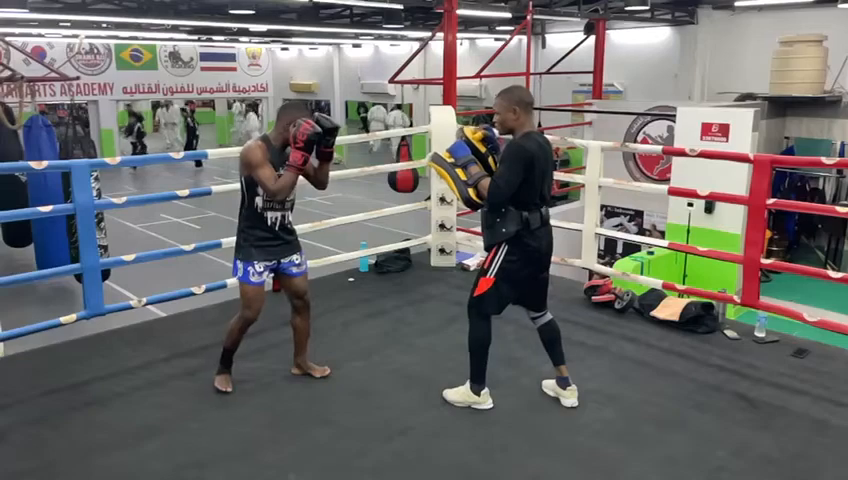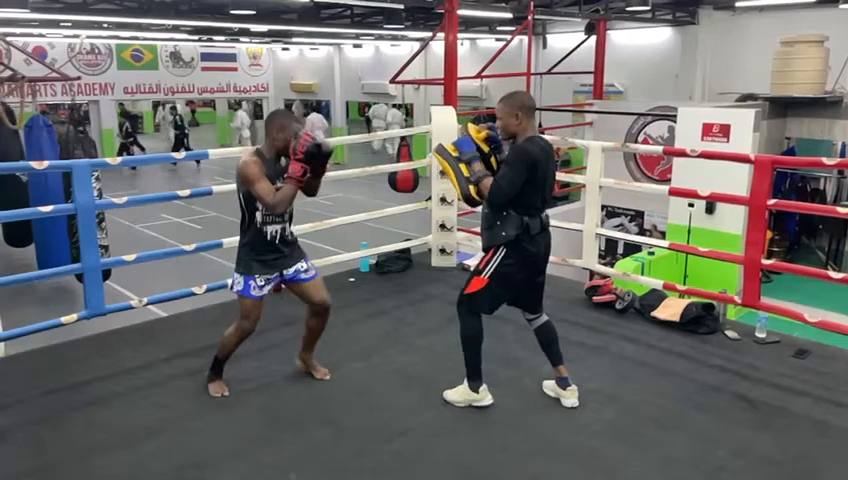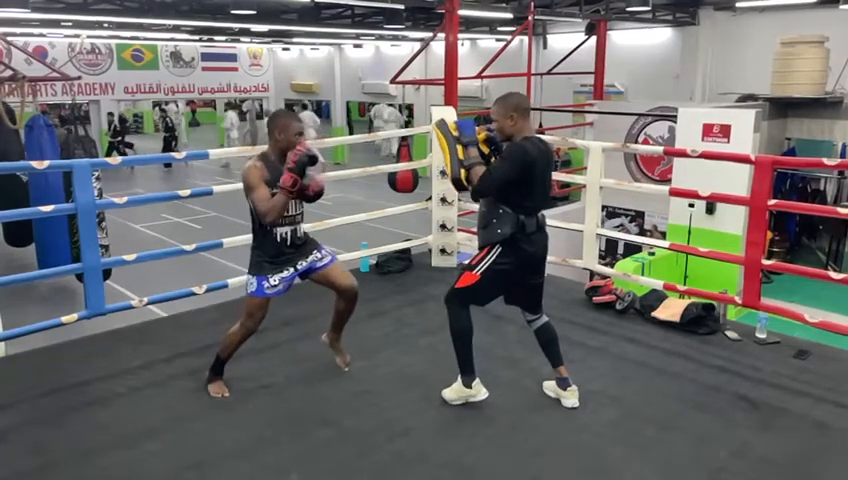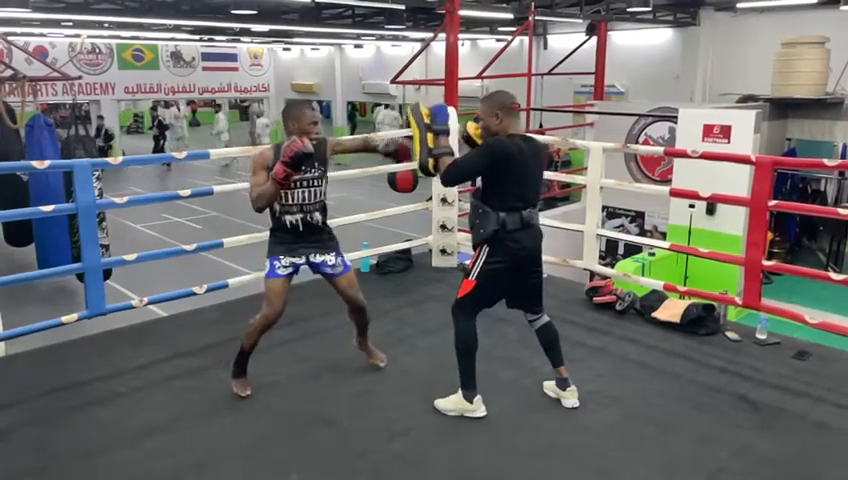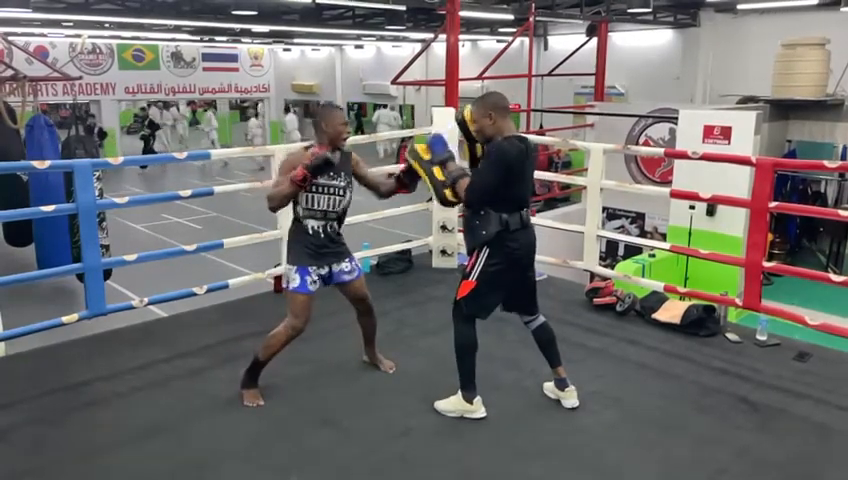
dt=1s
person 1, frame 1
left shoulder: (519, 148)
right shoulder: (541, 144)
left elbow: (496, 195)
left wrist: (469, 162)
right wrist: (496, 152)
left hip: (515, 243)
right hip: (537, 237)
left knee: (479, 309)
right knee: (537, 309)
left ankle: (477, 390)
right ankle: (565, 384)
person 1, frame 2
left shoulder: (523, 153)
right shoulder: (543, 148)
left elbow: (496, 196)
left wrist: (473, 160)
left hip: (514, 245)
right hip: (535, 241)
left knee: (468, 306)
right knee: (533, 311)
left ankle: (475, 388)
right ankle: (564, 383)
person 1, frame 3
left shoulder: (519, 151)
right shoulder: (541, 149)
left elbow: (483, 187)
left wrist: (470, 145)
left hip: (510, 245)
right hip: (532, 241)
left knee: (456, 300)
right knee: (533, 312)
left ankle: (468, 383)
right ankle: (564, 384)
person 1, frame 4
left shoulder: (497, 148)
right shoulder: (537, 149)
left elbow: (449, 176)
left wrist: (441, 133)
left hip: (501, 244)
right hip: (529, 238)
left knee: (463, 311)
right knee: (534, 311)
left ankle: (469, 397)
right ankle: (565, 384)
person 1, frame 5
left shoulder: (500, 152)
right shoulder: (524, 147)
left elbow: (470, 196)
left wrist: (448, 161)
left hip: (498, 245)
right hip: (521, 239)
left knee: (463, 313)
right knee: (529, 311)
left ankle: (469, 399)
right ankle: (564, 385)
person 2, frame 1
left shoulder: (292, 150)
right shoulder: (255, 150)
left elbow: (320, 183)
right elbow: (277, 191)
left wrist: (325, 149)
right wrist: (300, 154)
left hip: (286, 240)
right hip: (255, 244)
left knee: (301, 301)
right knee: (250, 313)
left ankle: (301, 361)
right ankle: (224, 367)
person 2, frame 2
left shoulder: (287, 160)
right shoulder: (250, 165)
left elbow: (310, 191)
right elbow: (276, 205)
left wrist: (318, 166)
right wrist: (299, 166)
left hip: (288, 250)
right hip: (256, 258)
left knee: (321, 304)
right knee: (247, 324)
left ankle: (306, 357)
right ankle: (214, 374)
person 2, frame 3
left shoulder: (291, 160)
right shoulder: (255, 169)
right elbow: (268, 215)
left wrist: (310, 186)
right wrist: (293, 176)
left hip: (302, 246)
right hip: (269, 258)
left knee: (349, 288)
right knee: (250, 323)
left ankle: (334, 338)
right ankle: (214, 374)
person 2, frame 4
left shoulder: (324, 147)
right shoulder: (267, 158)
left elbow: (364, 143)
right elbow: (258, 203)
right wrist: (286, 168)
left hip: (321, 239)
right hip: (284, 244)
left knee: (356, 299)
right knee: (270, 313)
left ankle: (363, 342)
right ankle: (239, 369)
person 2, frame 5
left shoulder: (350, 161)
right shoulder: (298, 159)
left elbow: (382, 189)
right elbow: (273, 203)
left wrist: (406, 177)
right wrist: (305, 173)
left hip: (336, 249)
right hip: (305, 253)
left knee: (364, 302)
right knee: (296, 324)
left ankle: (371, 352)
right ankle: (249, 378)
